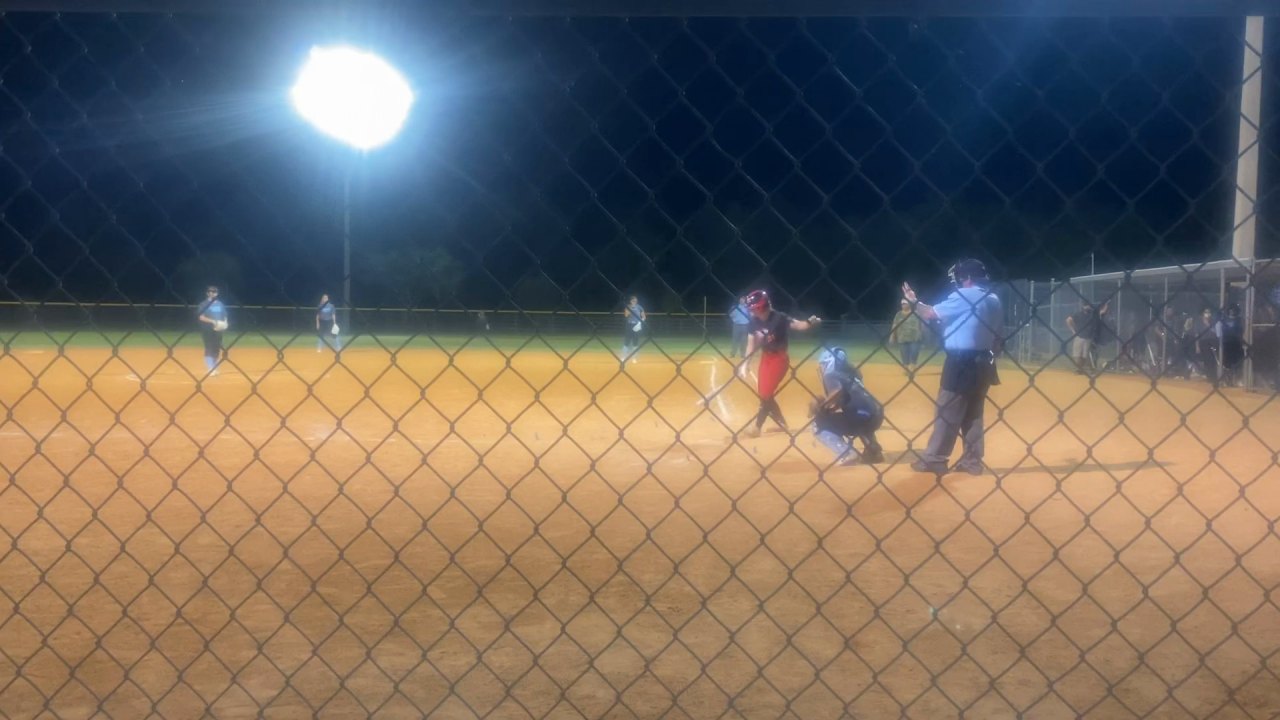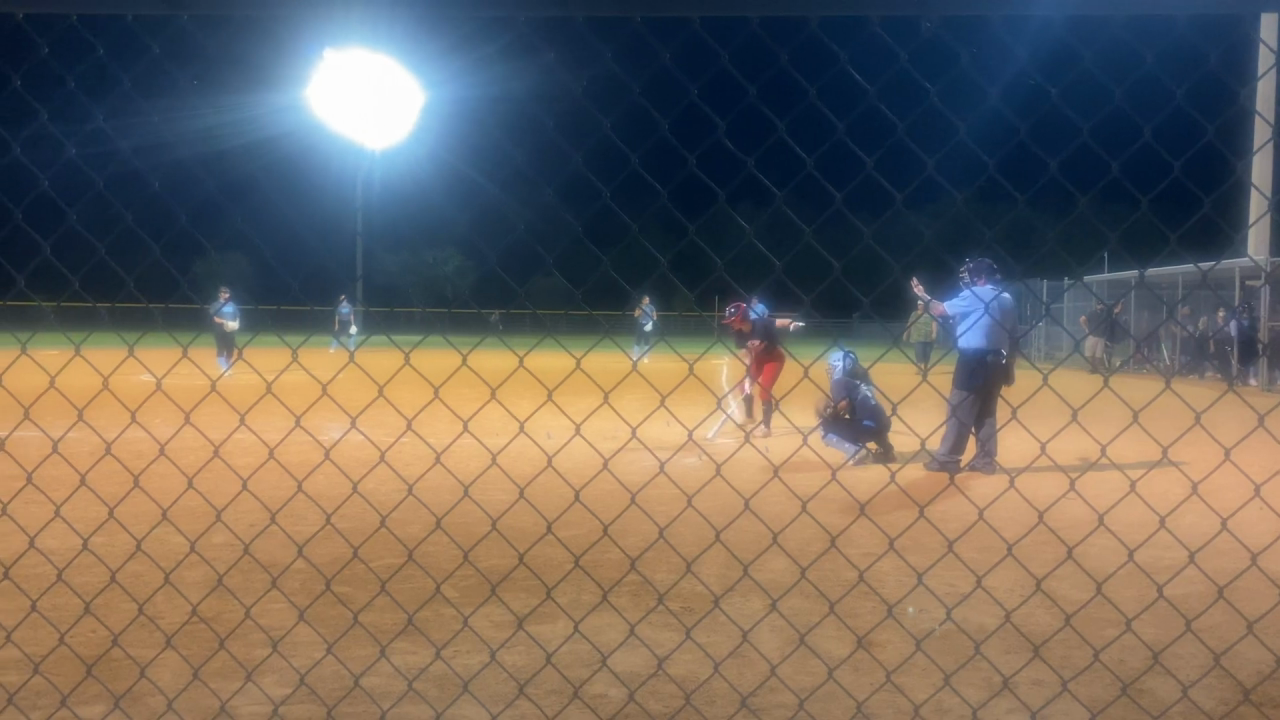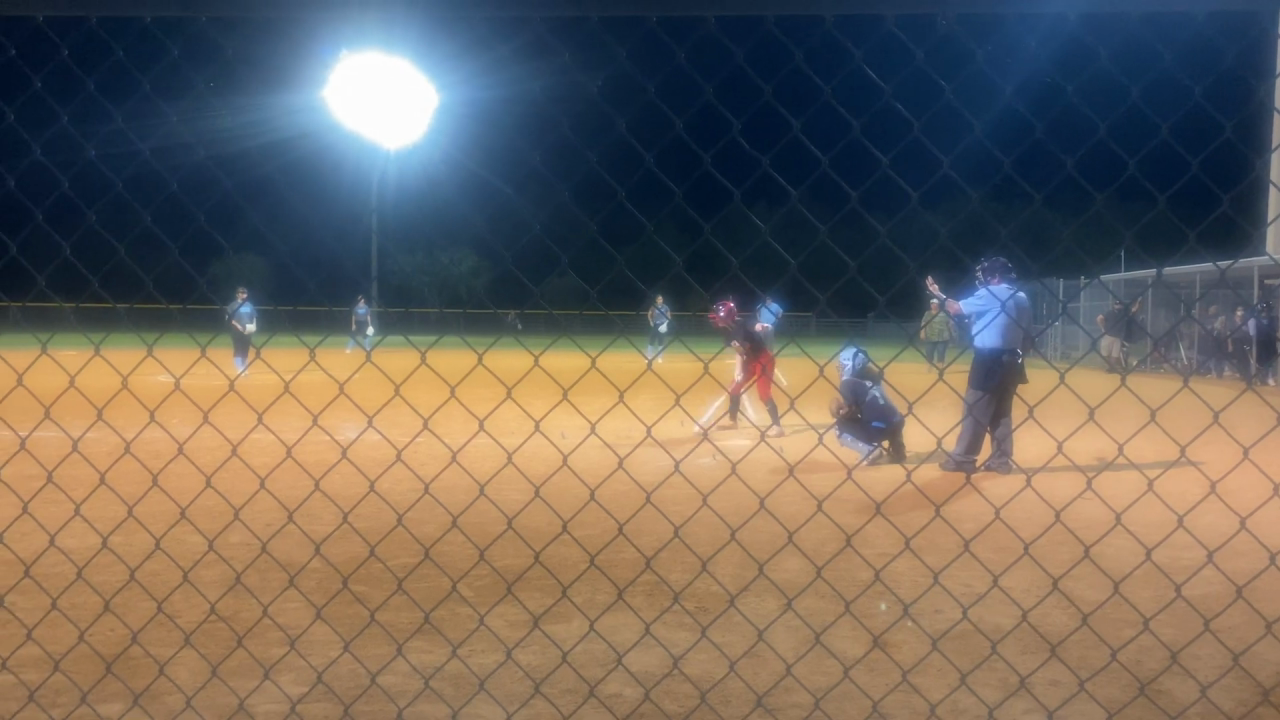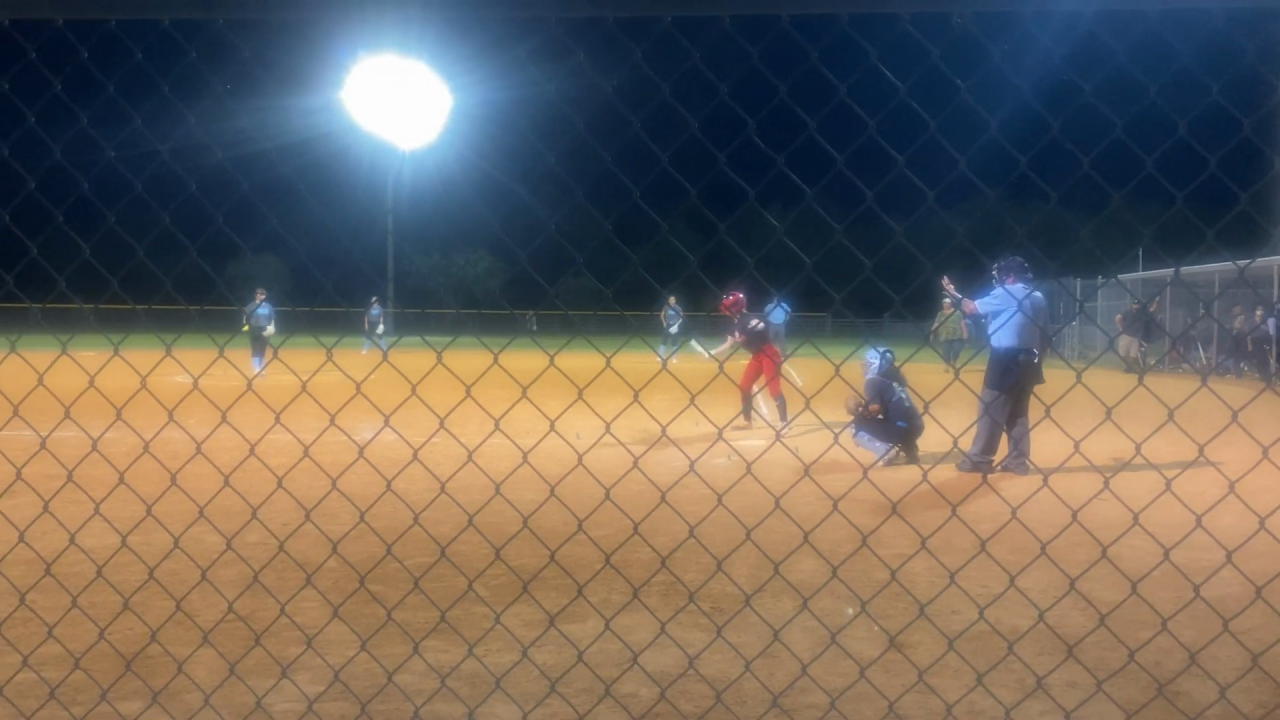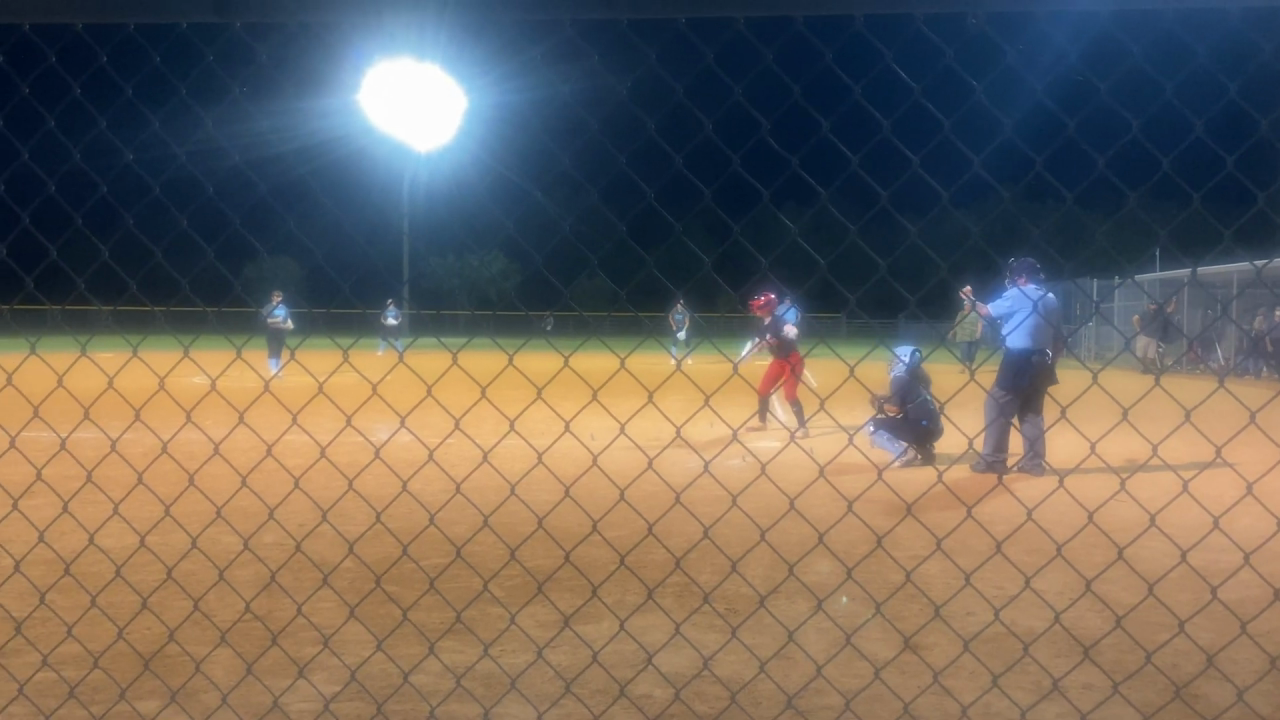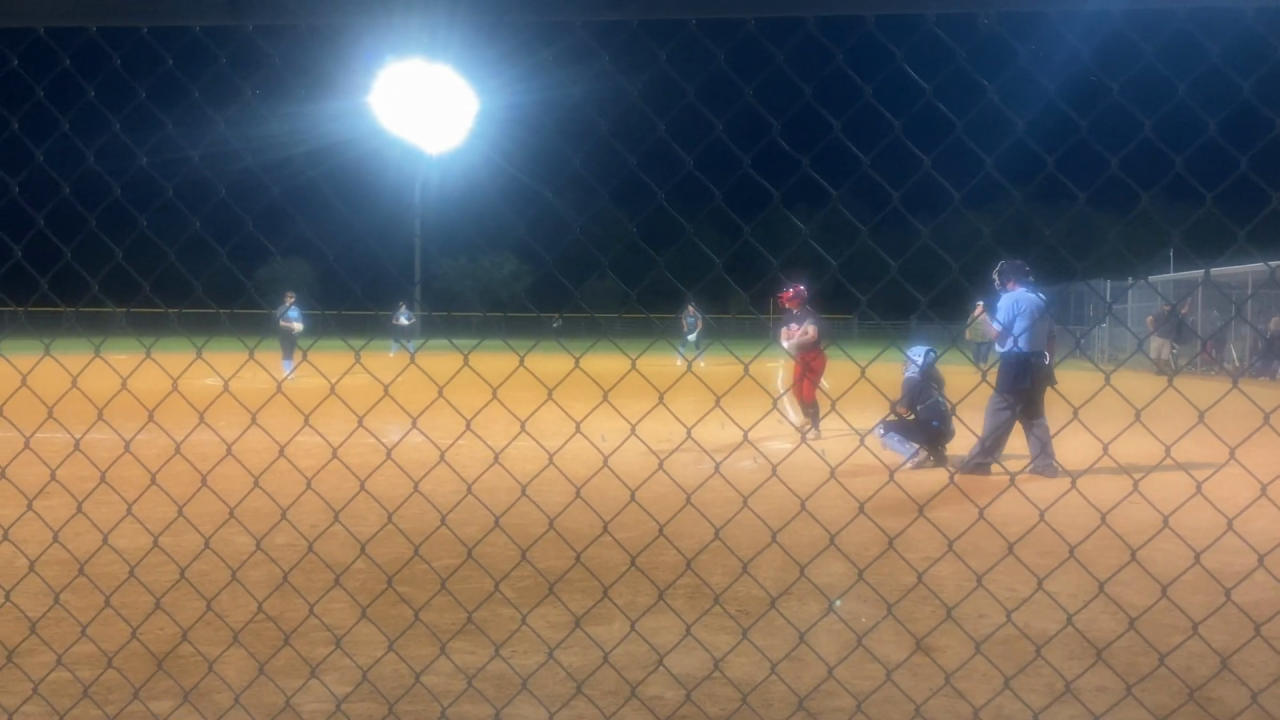
dt=0.4s
person 1, frame 1
left shoulder: (963, 296)
right shoulder: (994, 300)
left elbow: (930, 314)
right elbow: (997, 337)
left wrist: (913, 300)
right wrist: (988, 360)
left hip: (961, 362)
right hip: (983, 363)
left knee: (947, 412)
right knee: (973, 413)
left ankle: (934, 459)
right ankle: (972, 460)
person 1, frame 2
left shoulder: (975, 295)
right shoulder: (1007, 300)
left elbow: (940, 310)
right elbow: (1013, 337)
left wrist: (923, 296)
right wrist: (1009, 366)
left hip: (973, 361)
right hip: (996, 362)
left knee: (960, 411)
right knee: (986, 413)
left ankle: (947, 459)
right ankle: (985, 459)
person 1, frame 3
left shoulder: (990, 294)
right shoulder: (1022, 299)
left elbow: (955, 309)
right elbow: (1028, 336)
left wrist: (938, 294)
right wrist: (1018, 360)
left hip: (989, 361)
right hip: (1011, 361)
left knee: (975, 410)
right knee: (1002, 412)
left ankle: (963, 459)
right ankle: (1001, 460)
person 1, frame 4
left shoulder: (1005, 293)
right shoulder: (1039, 298)
left elbow: (971, 308)
right elbow: (1045, 336)
left wrist: (953, 293)
right wrist: (1037, 362)
left hip: (1006, 360)
right hip: (1028, 361)
left knee: (991, 409)
right knee: (1018, 412)
left ankle: (980, 459)
right ankle: (1018, 460)
person 1, frame 5
left shoulder: (1017, 295)
right shoulder: (1051, 299)
left elbow: (987, 313)
right elbow: (1058, 338)
left wrist: (971, 299)
right wrist: (1051, 363)
left hip: (1018, 362)
right hip: (1041, 362)
left knee: (997, 408)
right knee: (1033, 413)
left ankle: (992, 459)
right ankle: (1034, 461)
person 1, frame 6
left shoulder: (1010, 299)
right shoulder: (1041, 299)
left elbow: (996, 334)
right elbow: (1050, 336)
left wrist: (985, 317)
right wrist: (1045, 360)
left hip: (1015, 365)
right hip: (1038, 364)
left knee: (998, 413)
right knee: (1034, 415)
left ankle: (980, 461)
right ankle: (1045, 463)
